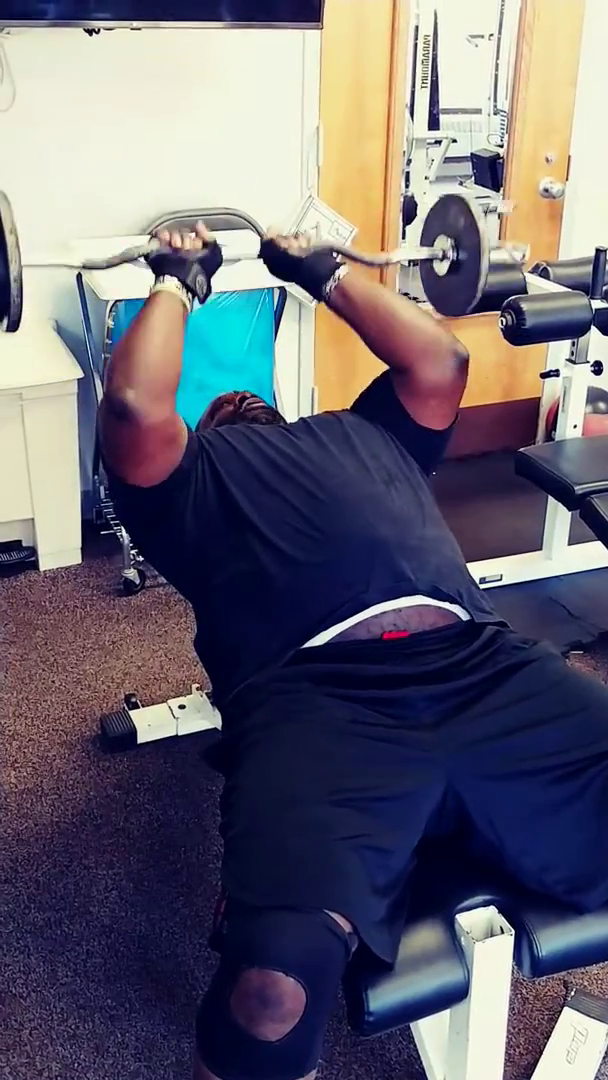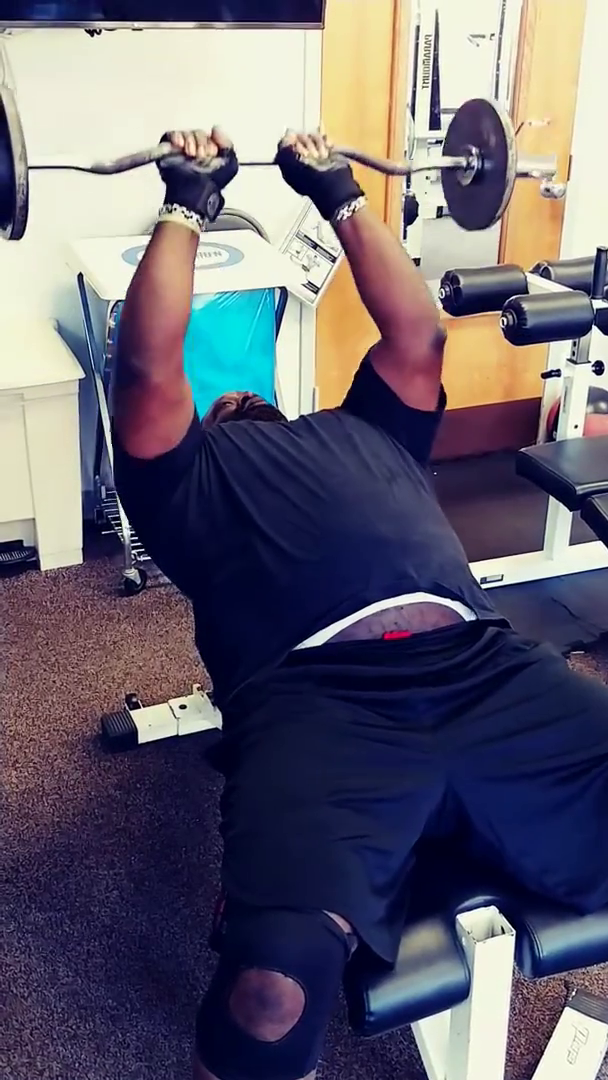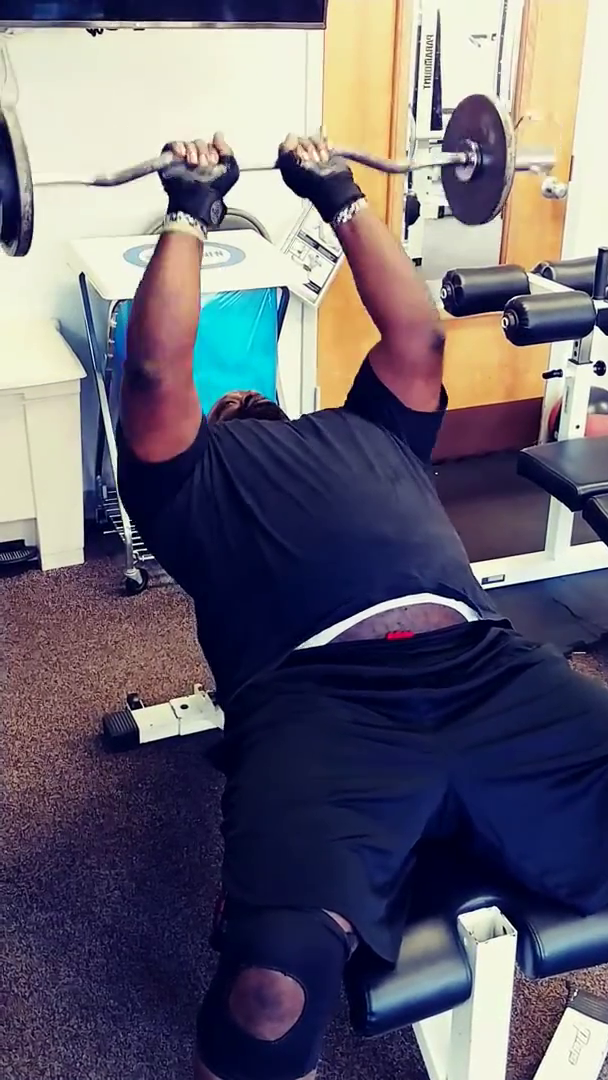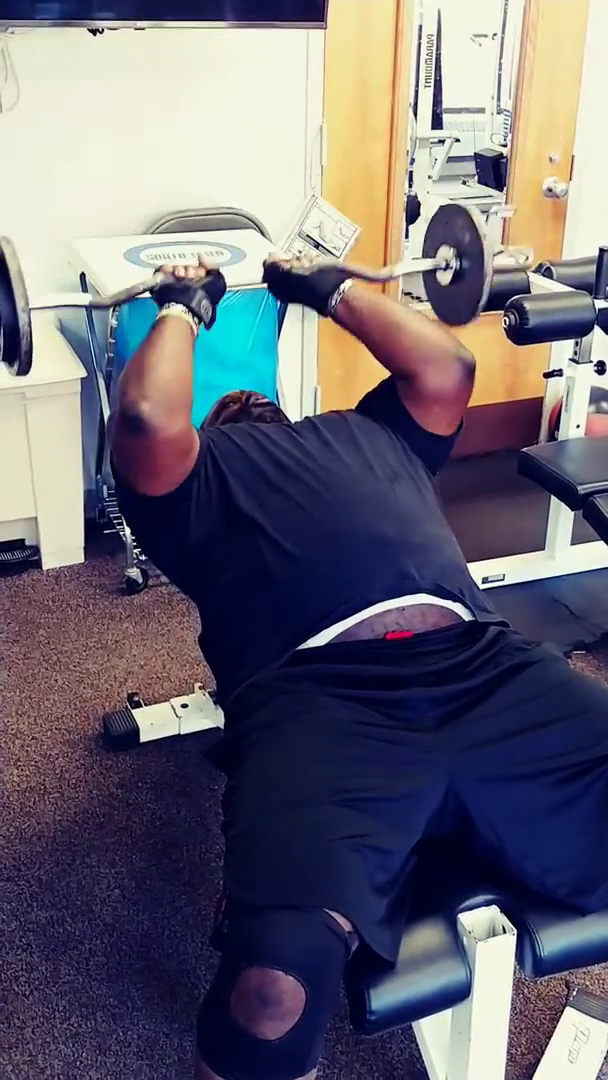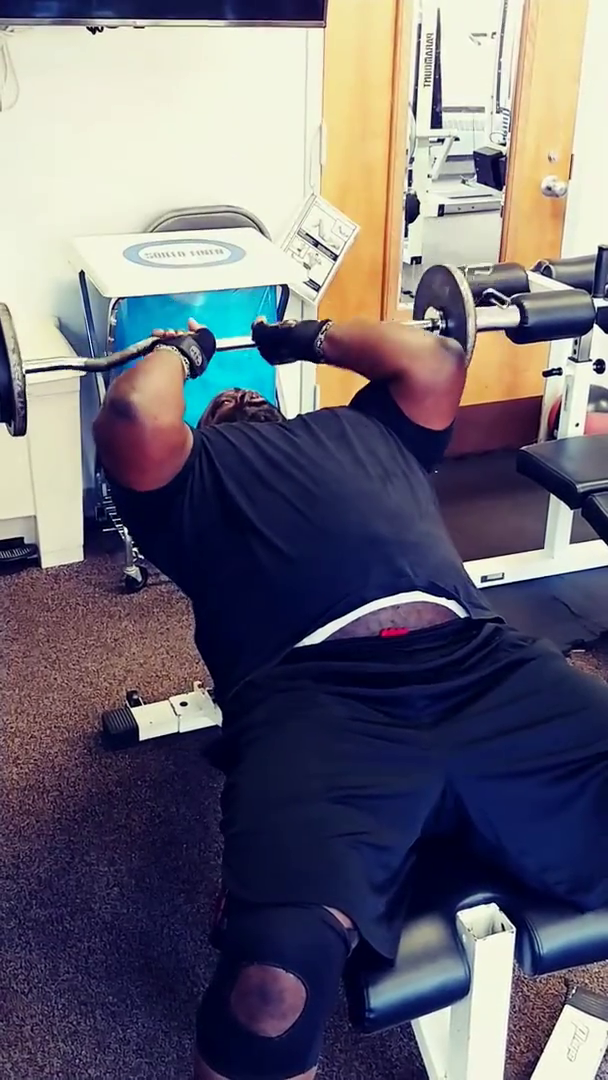
dt=0.3s
person 1, frame 1
left shoulder: (359, 432)
right shoulder: (193, 477)
left elbow: (439, 362)
right elbow: (135, 408)
left wrist: (325, 275)
right wrist: (175, 284)
left hip: (481, 666)
right hip: (315, 700)
right knee: (274, 981)
person 1, frame 2
left shoulder: (362, 434)
right shoulder: (192, 478)
left elbow: (416, 332)
right elbow: (147, 364)
left wrist: (341, 198)
right wrist: (186, 208)
left hip: (486, 667)
right hip: (315, 699)
right knee: (273, 984)
person 1, frame 3
left shoulder: (365, 429)
right shoulder: (195, 475)
left elbow: (414, 336)
right elbow: (156, 373)
left wrist: (341, 201)
right wrist: (189, 217)
left hip: (489, 667)
right hip: (317, 698)
right knee: (272, 979)
person 1, frame 4
left shoulder: (365, 433)
right shoulder: (194, 474)
left elbow: (446, 369)
right elbow: (147, 420)
left wrist: (331, 290)
right wrist: (183, 308)
left hip: (483, 665)
right hip: (315, 697)
right knee: (274, 981)
person 1, frame 5
left shoulder: (361, 428)
right shoulder: (195, 471)
left elbow: (436, 361)
right elbow: (132, 421)
left wrist: (316, 339)
right wrist: (176, 356)
left hip: (480, 661)
right hip: (315, 694)
right knee: (272, 982)
